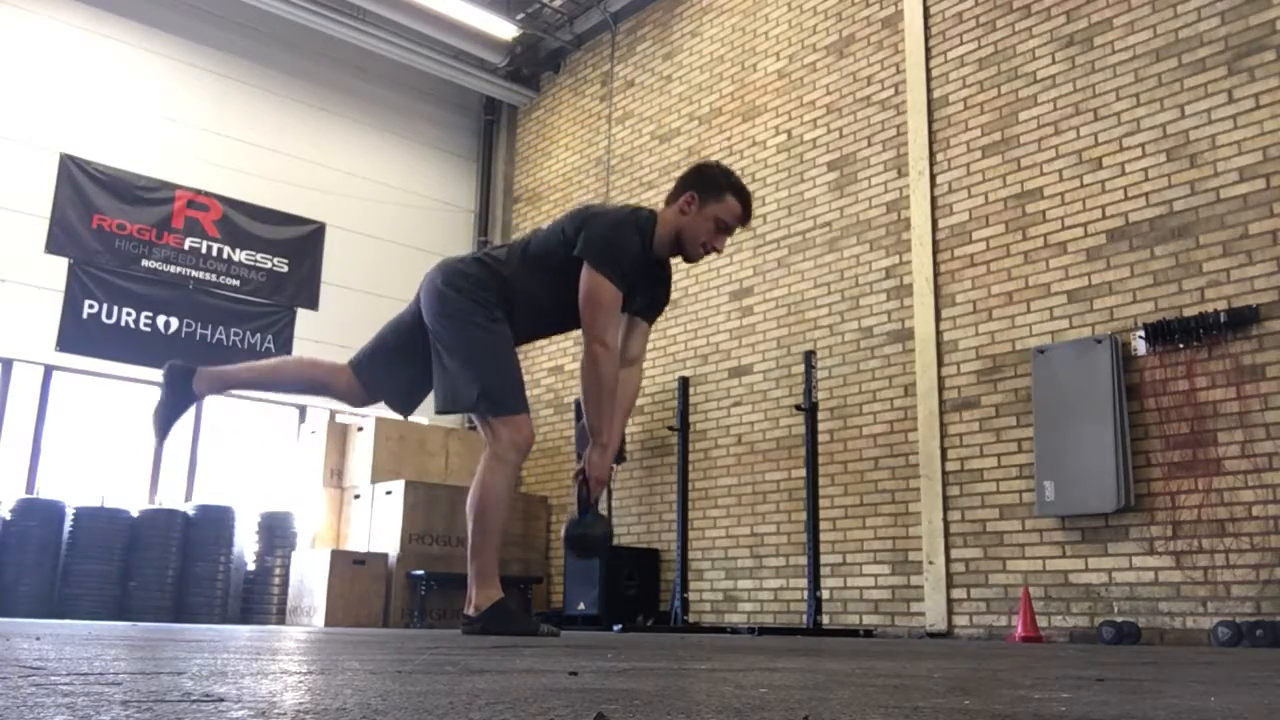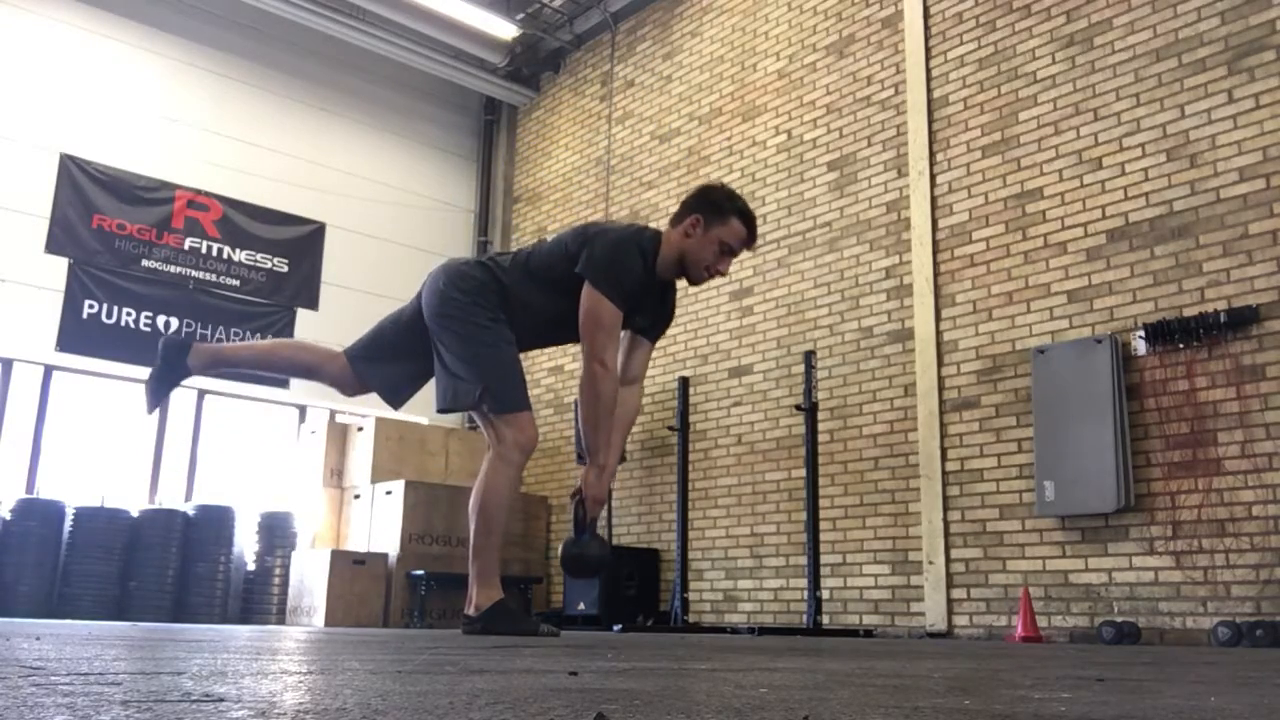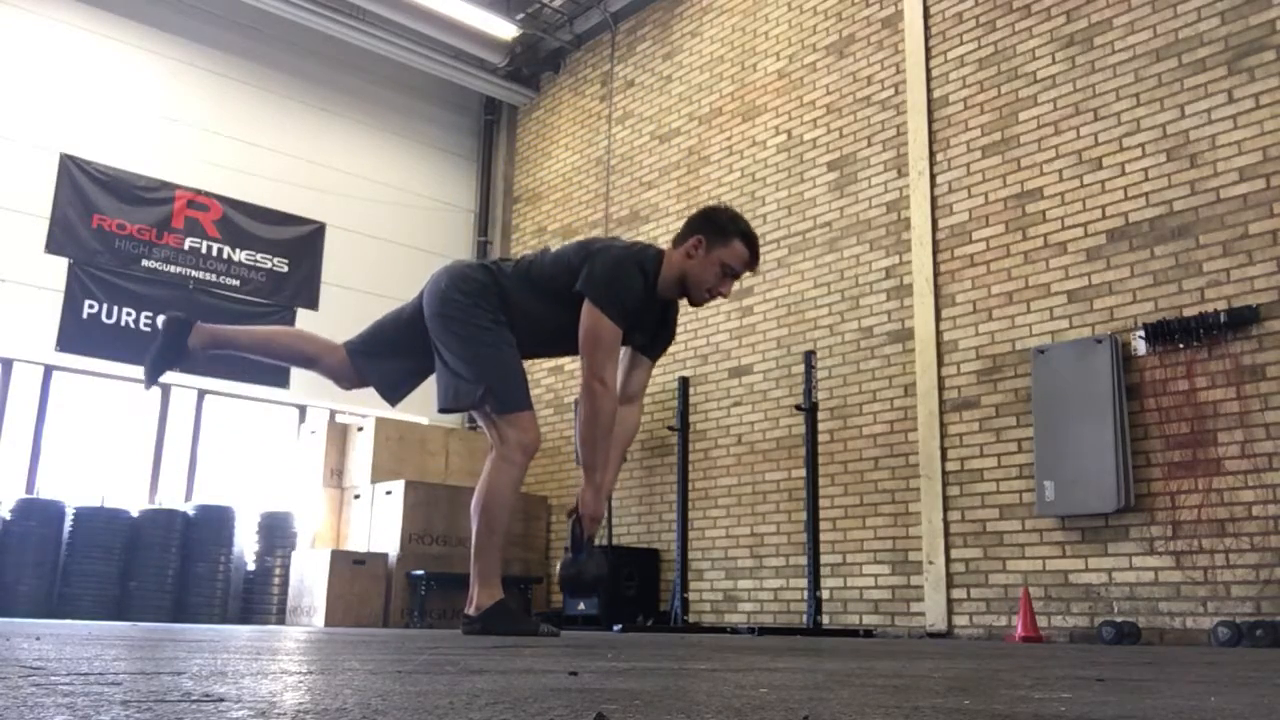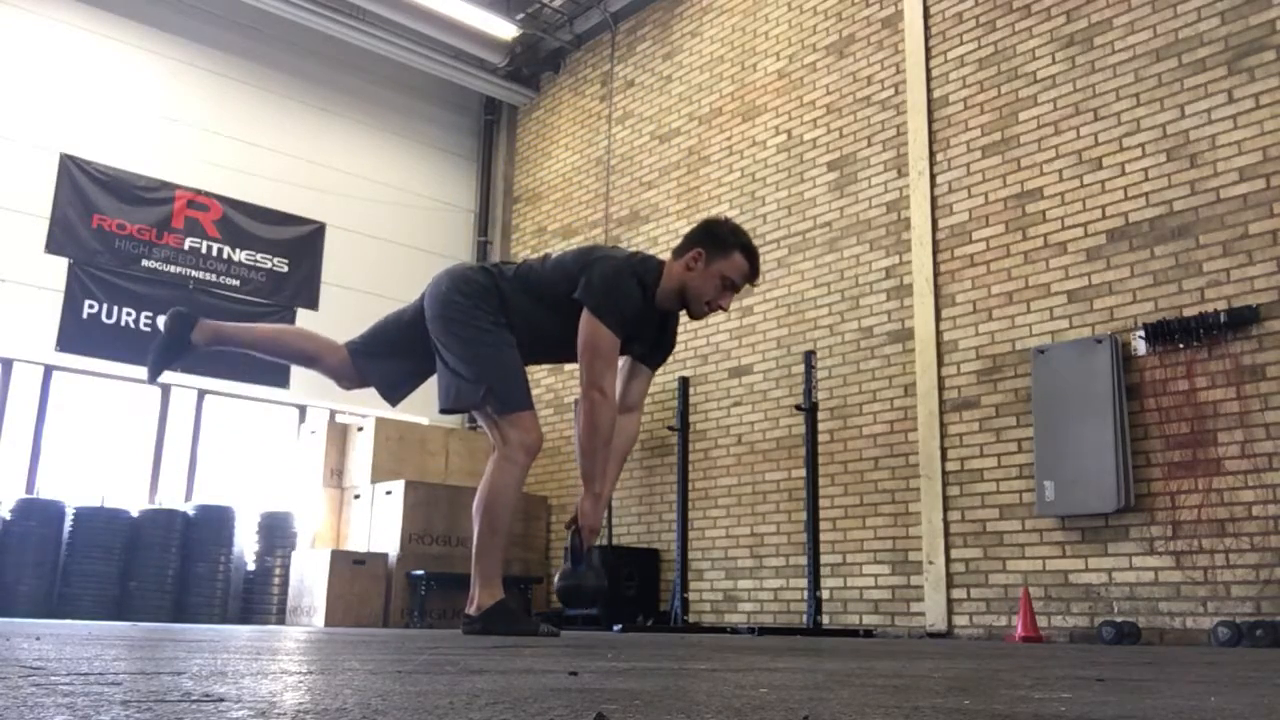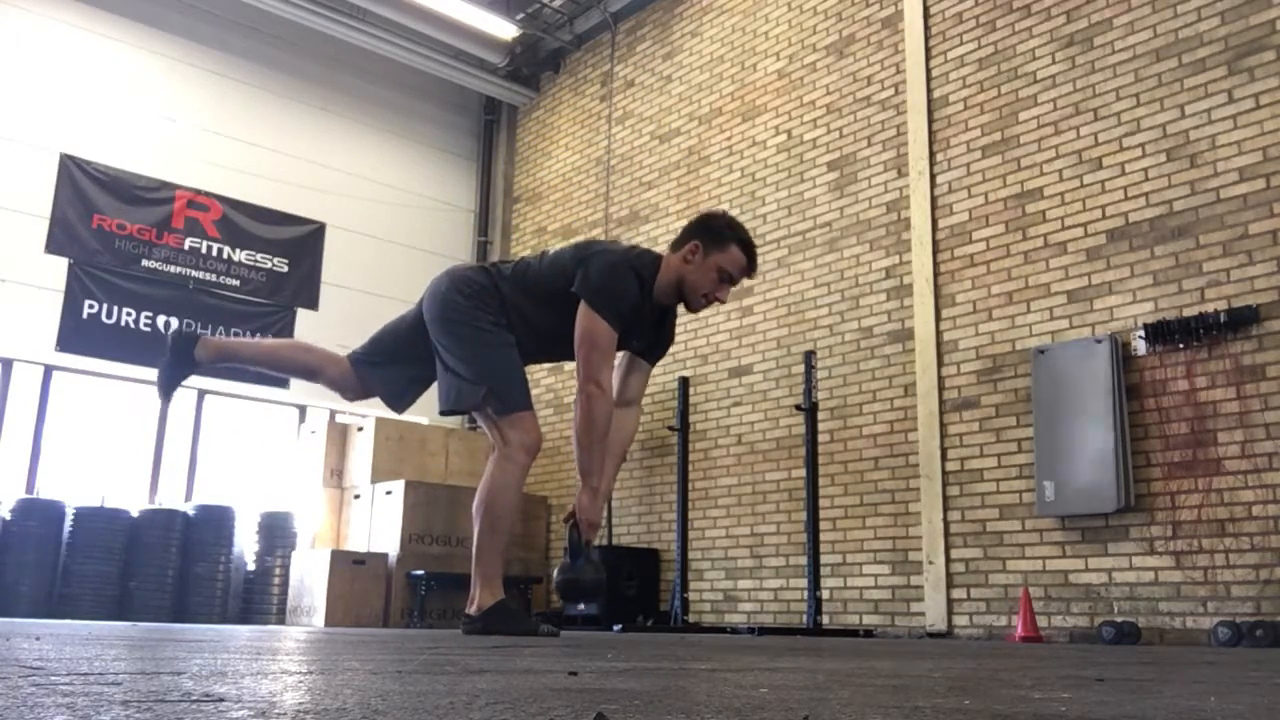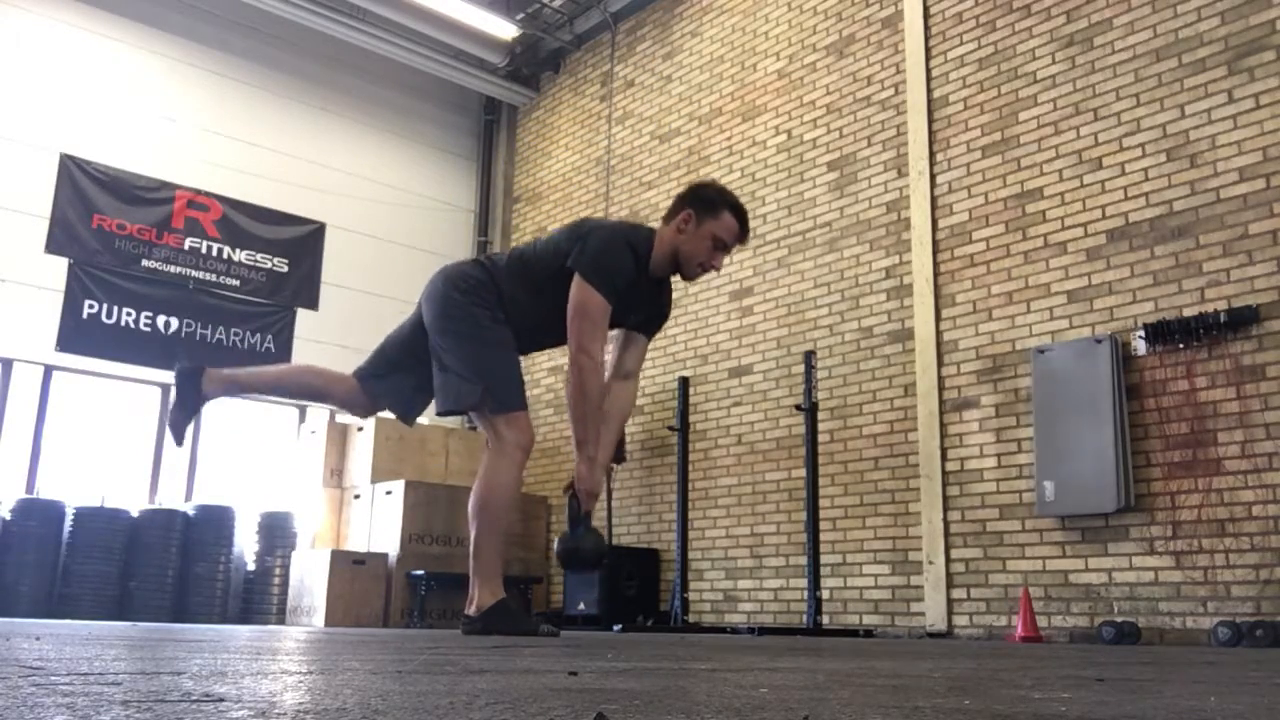
dt=0.2s
person 1, frame 1
left shoulder: (656, 279)
right shoulder: (617, 233)
left elbow: (628, 365)
right elbow: (598, 348)
left wrist: (609, 448)
right wrist: (598, 448)
left hip: (456, 302)
right hip: (464, 294)
left knee: (352, 386)
right knee: (512, 437)
left ankle: (197, 379)
right ankle: (483, 603)
person 1, frame 2
left shoulder: (659, 298)
right shoulder: (621, 252)
left elbow: (628, 385)
right elbow: (597, 367)
left wrist: (607, 467)
right wrist: (595, 467)
left hip: (456, 302)
right hip: (465, 295)
left knee: (344, 374)
right knee: (515, 437)
left ankle: (193, 355)
right ankle: (484, 602)
person 1, frame 3
left shoulder: (660, 315)
right shoulder: (621, 270)
left elbow: (628, 402)
right elbow: (596, 386)
left wrist: (605, 487)
right wrist: (592, 484)
left hip: (456, 303)
right hip: (466, 297)
left knee: (341, 366)
right knee: (518, 439)
left ankle: (196, 335)
right ankle: (484, 603)
person 1, frame 4
left shoulder: (660, 326)
right shoulder: (620, 280)
left elbow: (627, 412)
right elbow: (596, 395)
left wrist: (603, 498)
right wrist: (590, 496)
left hip: (455, 306)
right hip: (467, 299)
left knee: (343, 367)
right knee: (520, 439)
left ankle: (198, 331)
right ankle: (485, 604)
person 1, frame 5
left shoulder: (658, 321)
right shoulder: (617, 272)
left elbow: (625, 406)
right elbow: (593, 389)
left wrist: (602, 490)
right wrist: (589, 490)
left hip: (457, 308)
right hip: (467, 301)
left knee: (349, 377)
right knee: (519, 441)
left ankle: (202, 350)
right ankle: (486, 603)
person 1, frame 6
left shoulder: (655, 297)
right shoulder: (612, 247)
left elbow: (621, 381)
right elbow: (584, 358)
left wrist: (598, 465)
right wrist: (584, 460)
left hip: (461, 309)
right hip: (466, 298)
left knee: (358, 395)
right knee: (512, 440)
left ankle: (208, 384)
right ankle: (485, 602)
